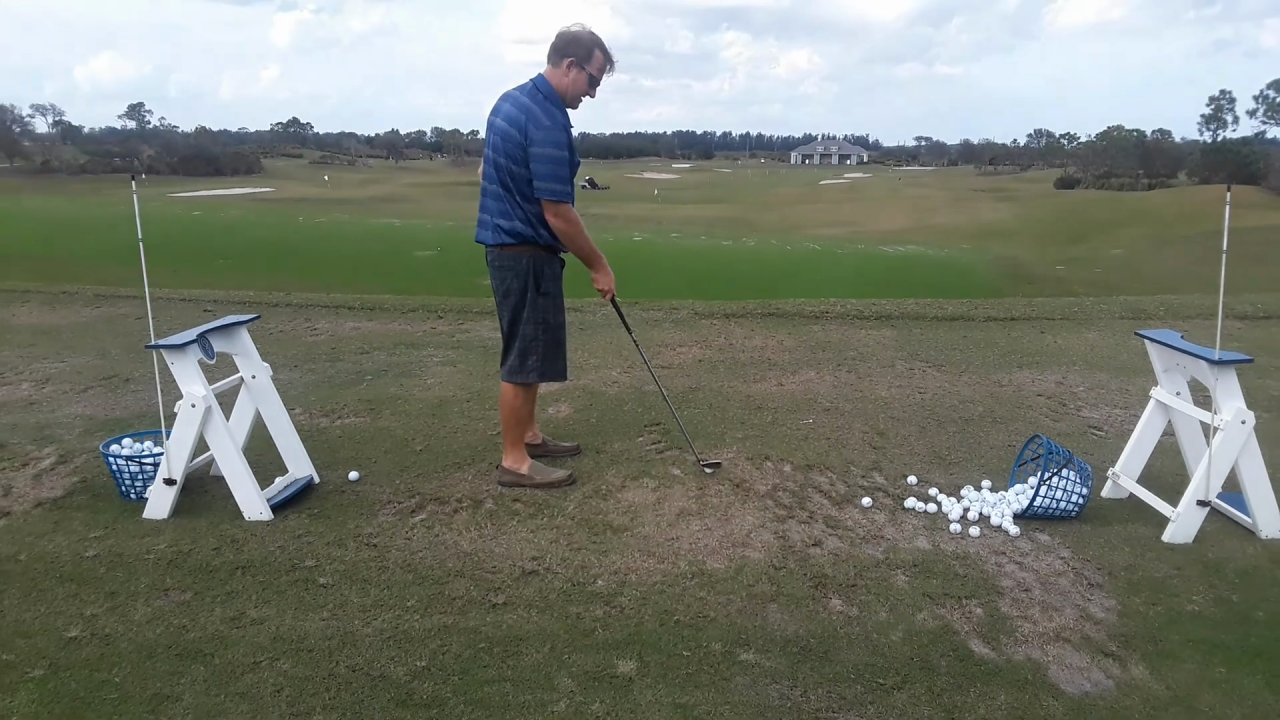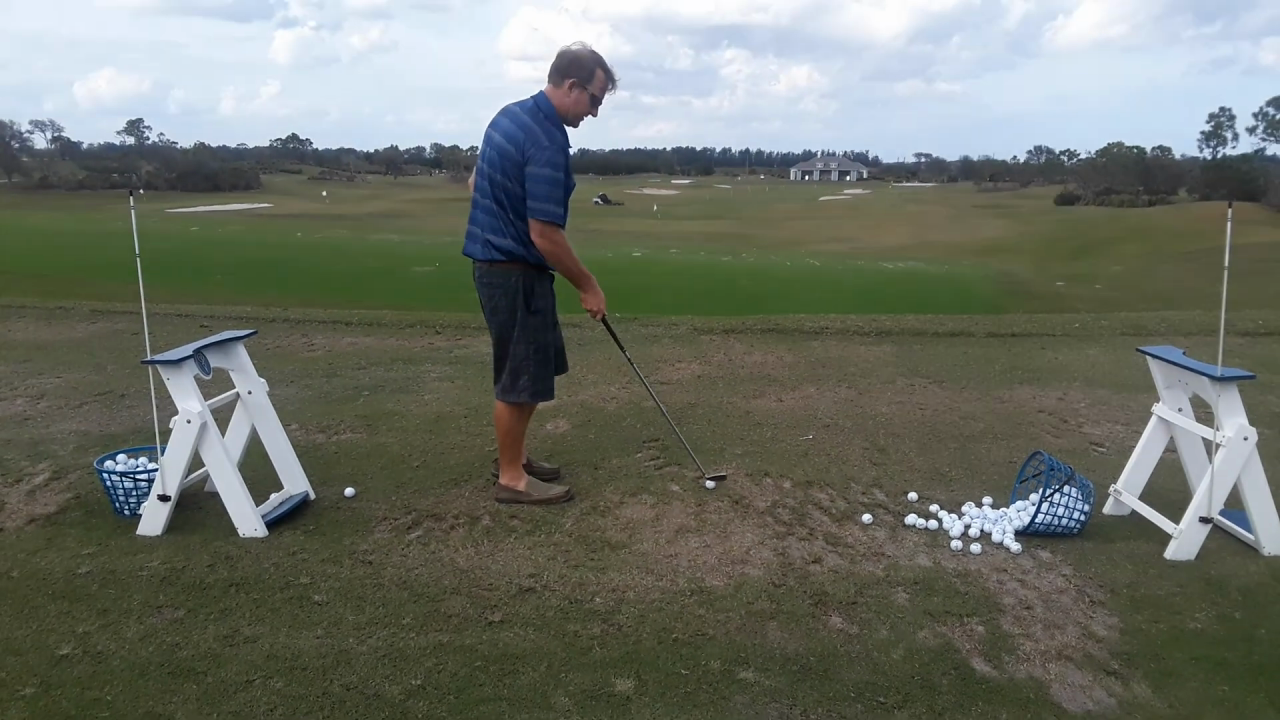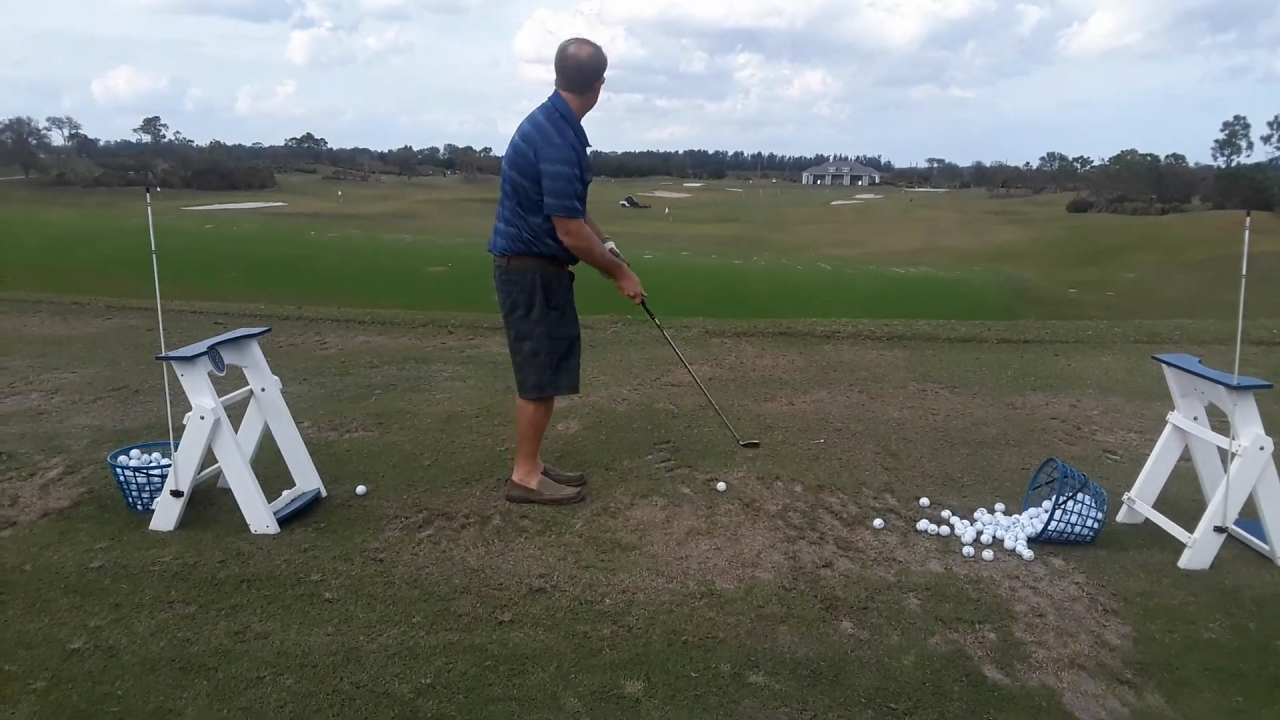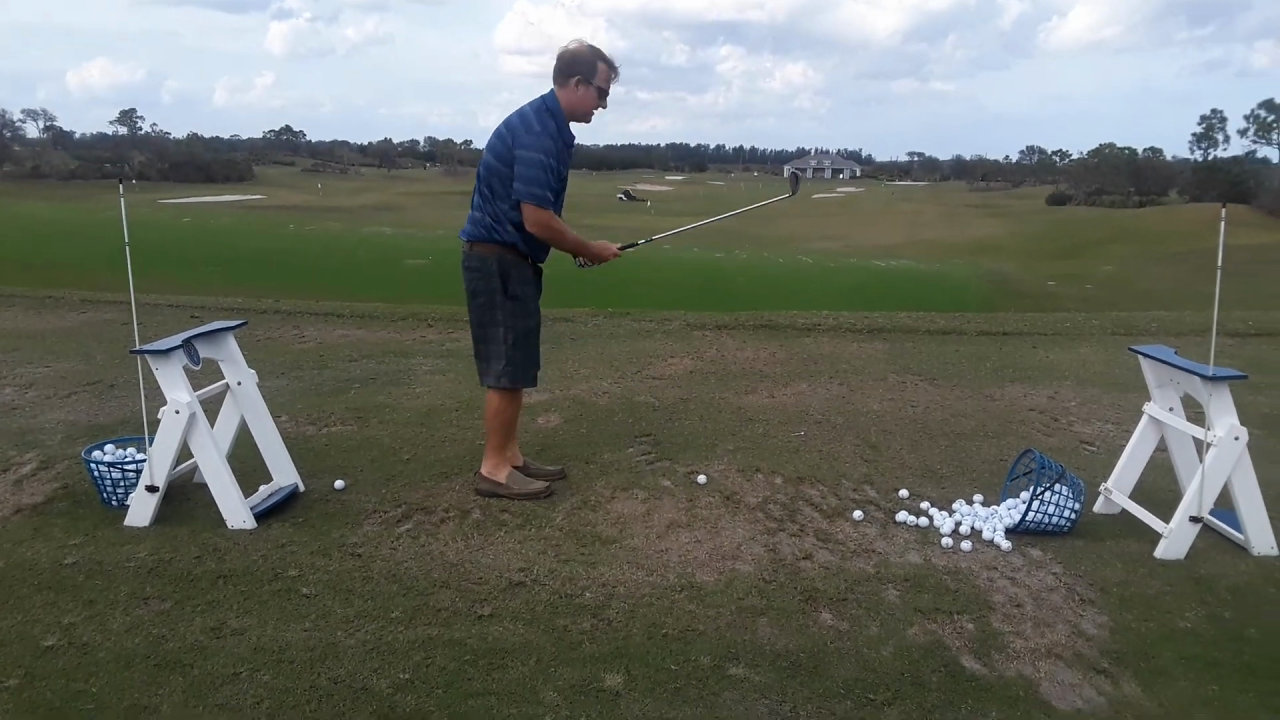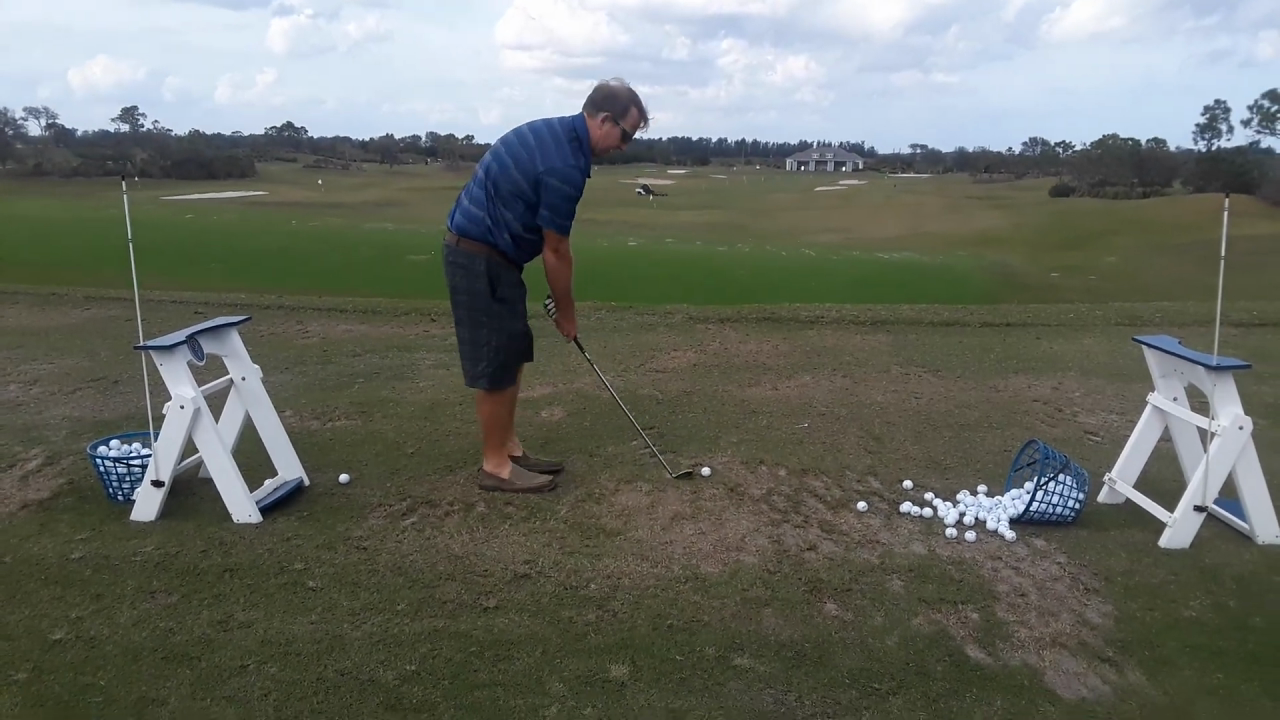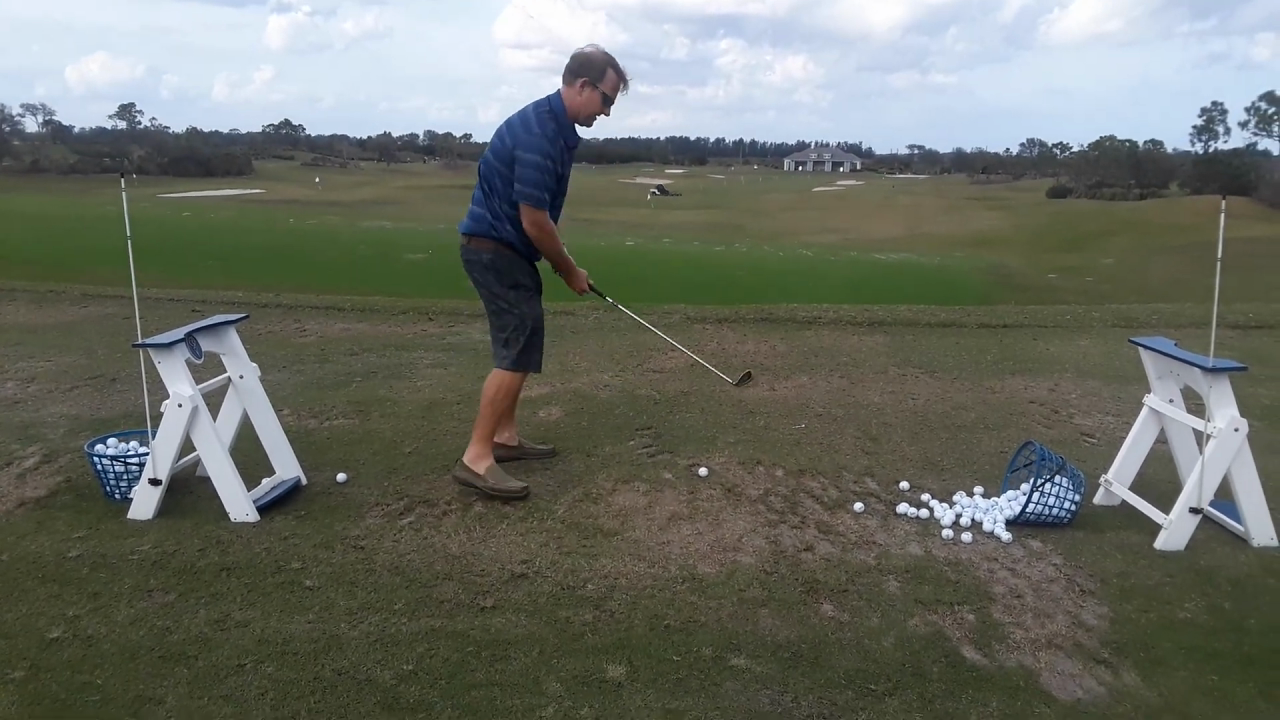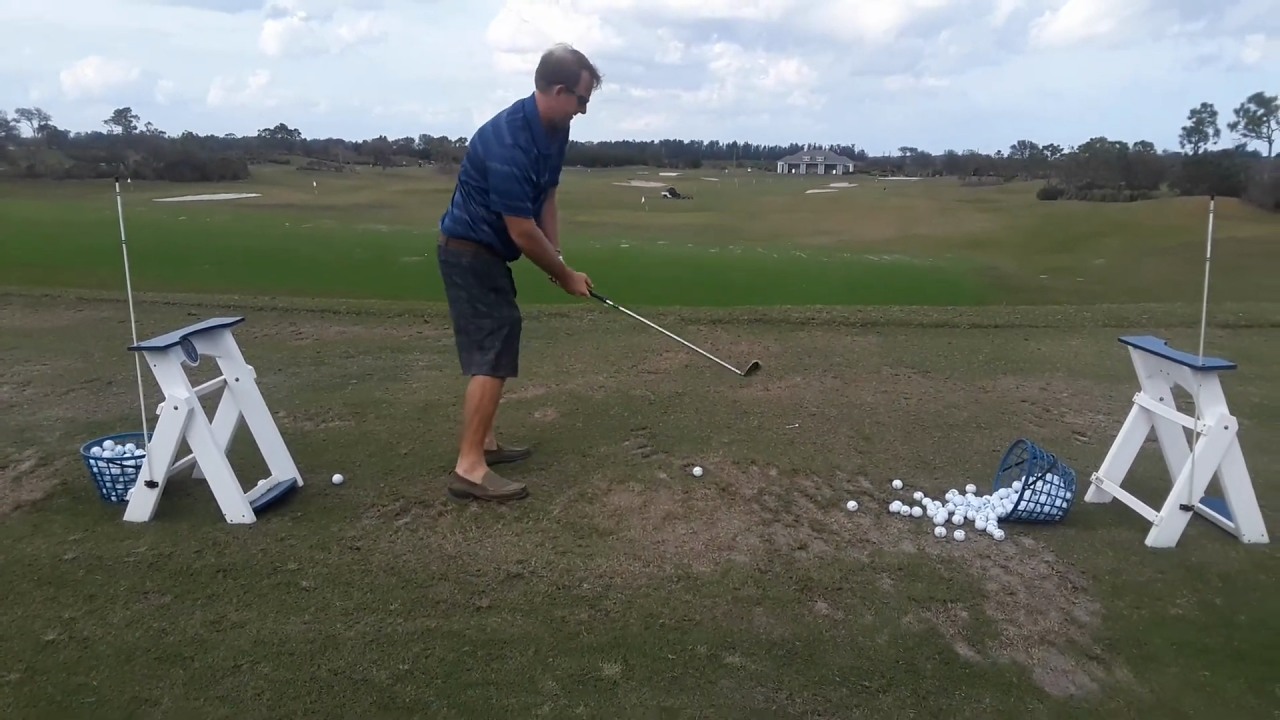
dt=0.7s
person 1, frame 1
left shoulder: (512, 100)
right shoulder: (547, 121)
left elbow: (490, 173)
right elbow: (557, 212)
right wrist: (598, 266)
left hip: (509, 243)
right hip: (526, 252)
left knee: (529, 351)
right knee: (525, 356)
left ankle: (529, 436)
right ankle: (513, 461)
person 1, frame 2
left shoulder: (510, 114)
right shoulder: (546, 141)
left elbow: (477, 183)
right elbow: (546, 235)
right wrist: (588, 286)
left hip: (499, 261)
right hip: (514, 271)
left knee: (538, 365)
right knee: (520, 374)
left ankle: (512, 457)
right ankle: (511, 478)
person 1, frame 3
left shoulder: (549, 122)
right shoulder: (558, 139)
right elbow: (569, 232)
left wrist: (604, 242)
right wrist: (619, 273)
left hip: (529, 264)
right hip: (533, 269)
left knee: (541, 373)
right knee: (541, 374)
left ankle: (531, 462)
right ankle: (524, 476)
person 1, frame 4
left shoulder: (548, 125)
right shoulder: (537, 131)
right elbow: (537, 220)
left wrist: (579, 246)
right wrist: (589, 250)
left hip: (511, 259)
right hip: (498, 261)
left knee: (514, 365)
right knee: (507, 367)
left ankle: (510, 456)
right ankle: (493, 469)
person 1, frame 5
left shoulder: (554, 132)
right shoulder: (565, 163)
right elbow: (556, 250)
right wrist: (566, 313)
left hip: (483, 249)
right hip: (480, 256)
left knee: (513, 353)
right knee: (494, 361)
left ankle: (509, 448)
right ankle: (495, 465)
person 1, frame 6
left shoulder: (558, 125)
right shoulder: (538, 134)
right elbow: (535, 223)
left wrist: (561, 261)
right wrist: (570, 272)
left hip: (507, 247)
right hip: (493, 249)
left knee: (519, 343)
right knee: (519, 349)
left ankle: (504, 436)
right ankle: (476, 458)
person 1, frame 7
left shoulder: (552, 130)
right shoulder: (509, 144)
left elbow: (547, 197)
right elbow: (521, 232)
left wrist: (557, 257)
right wrist: (565, 276)
left hip: (484, 251)
right hip: (469, 252)
left knee: (496, 347)
right knee: (491, 353)
left ankle: (483, 441)
right ankle: (469, 468)
